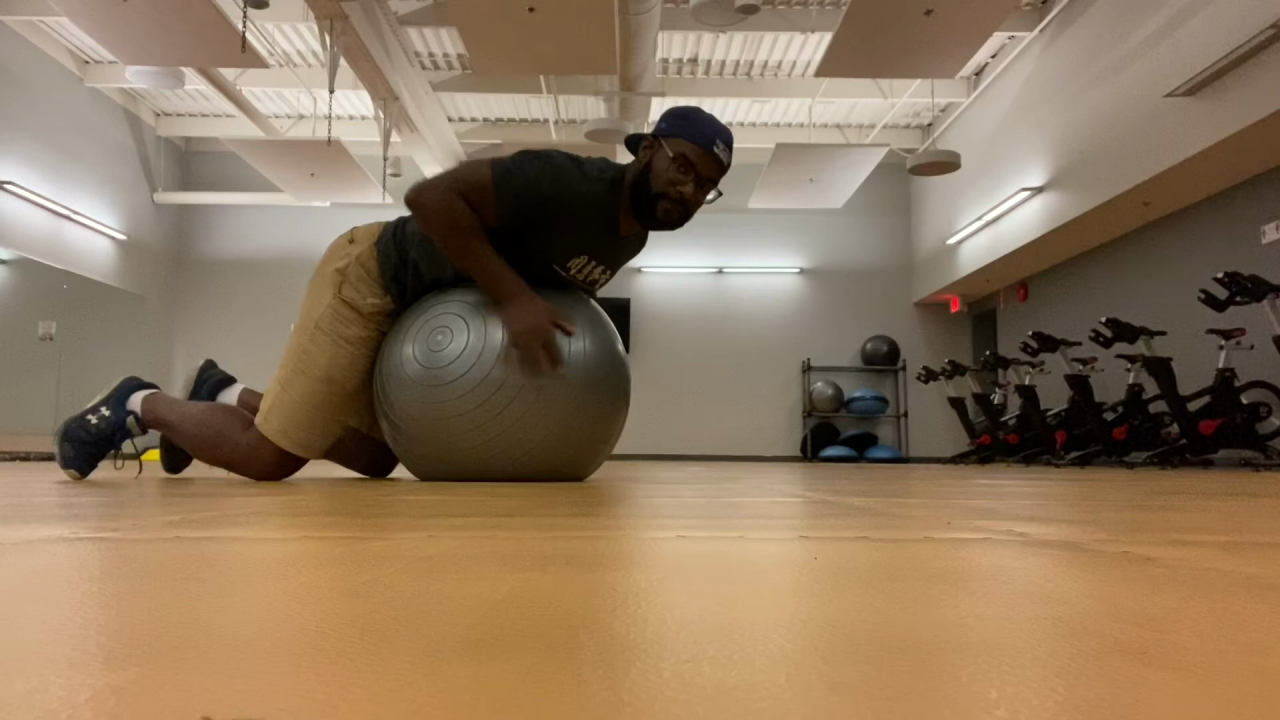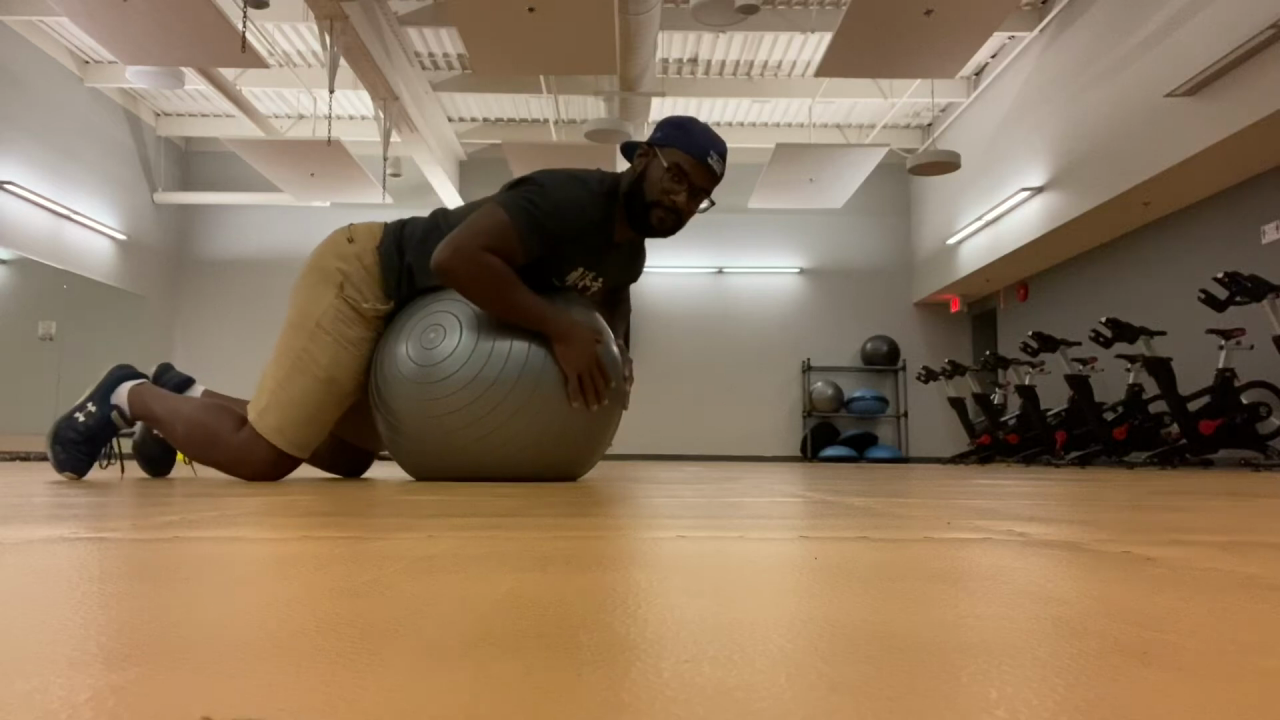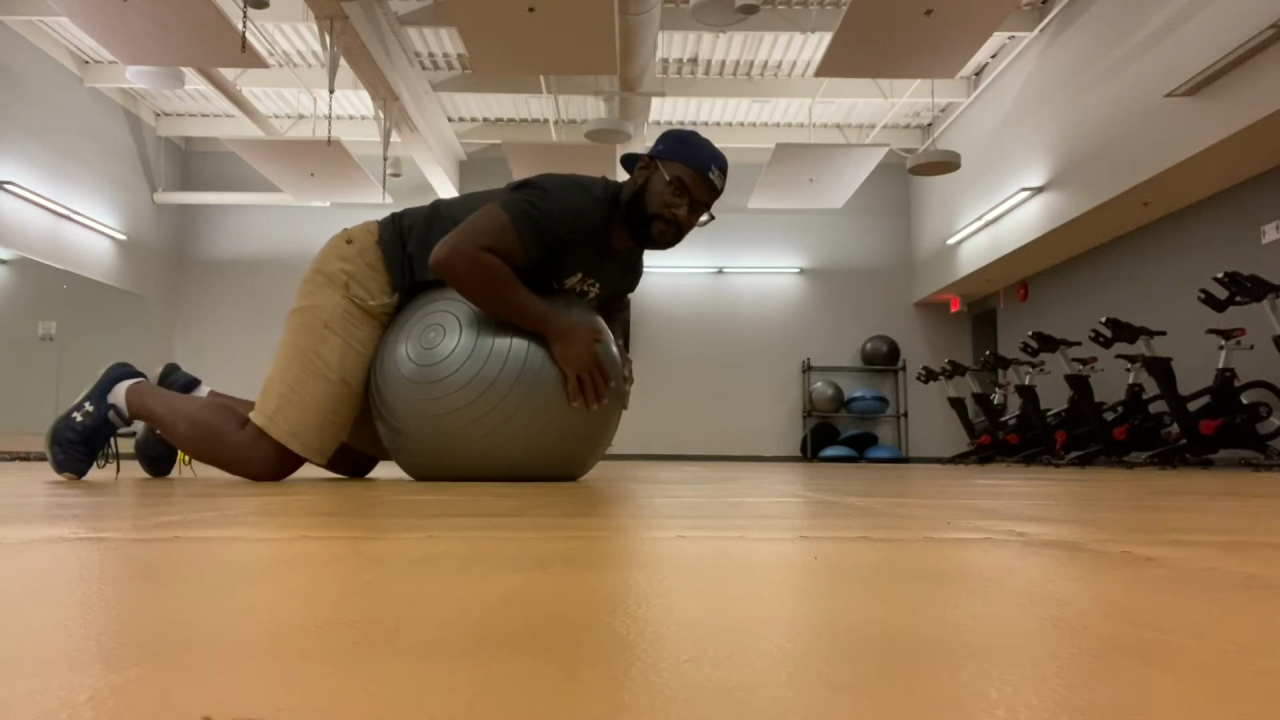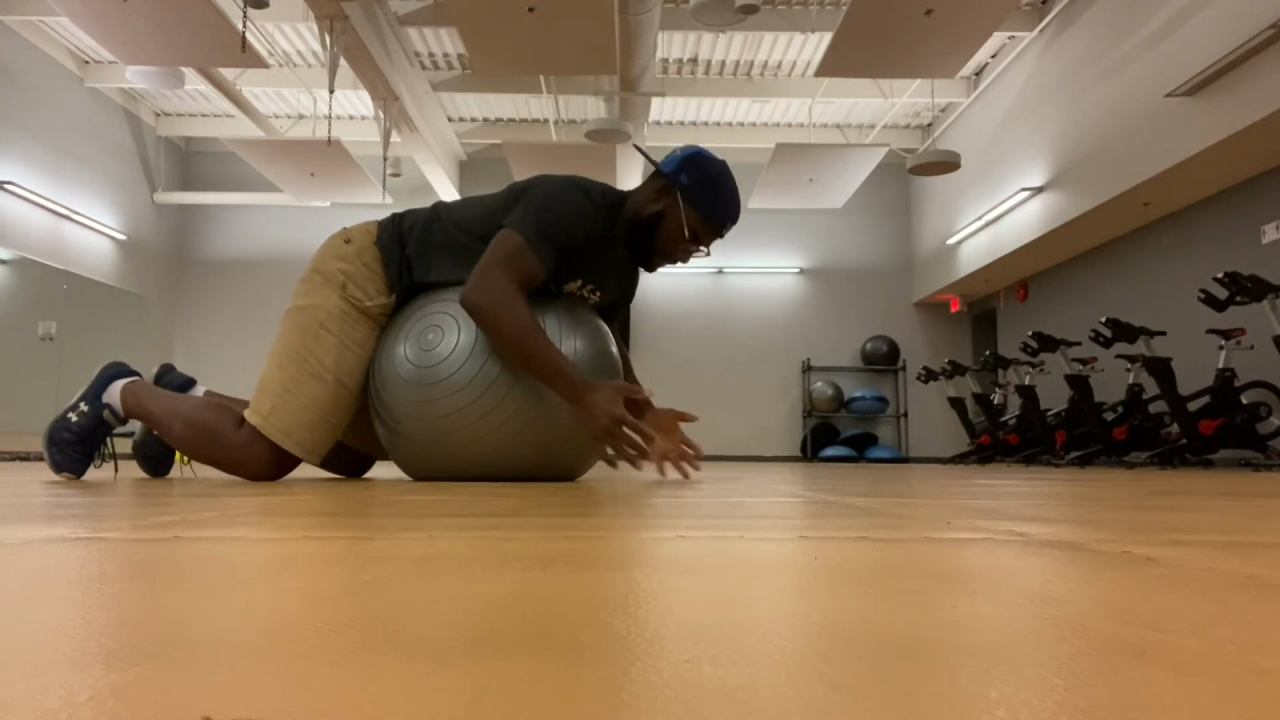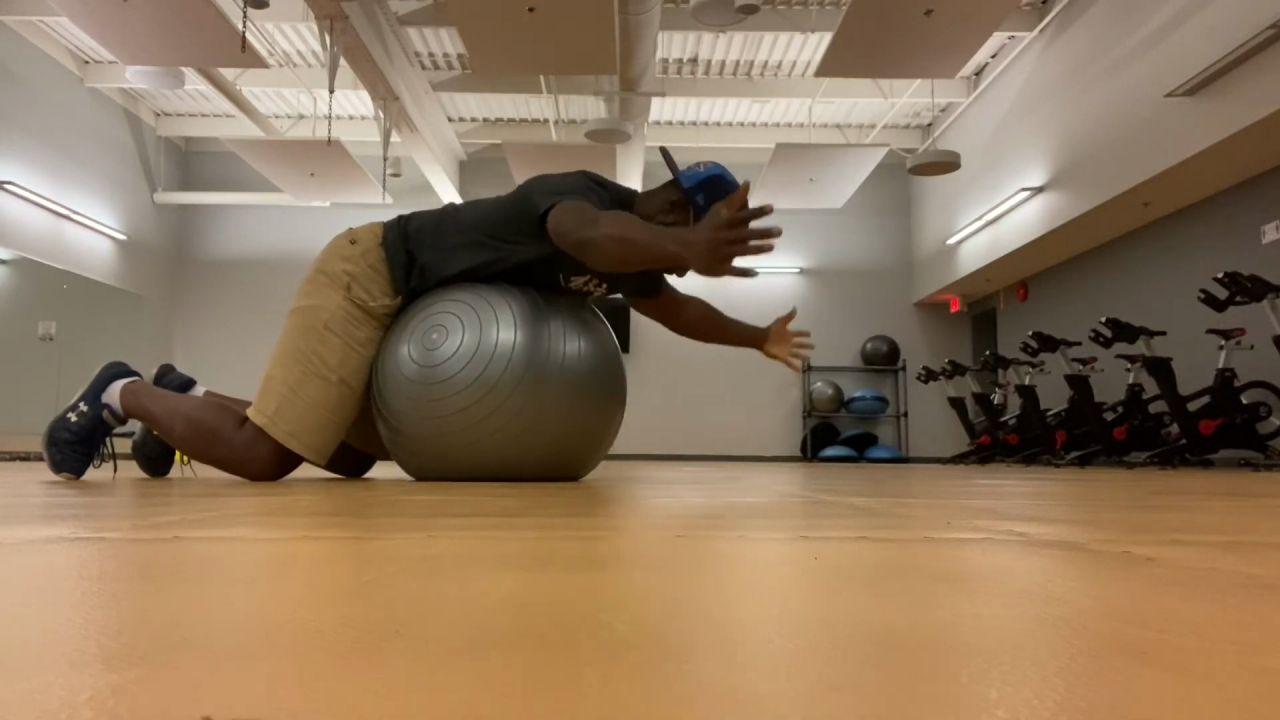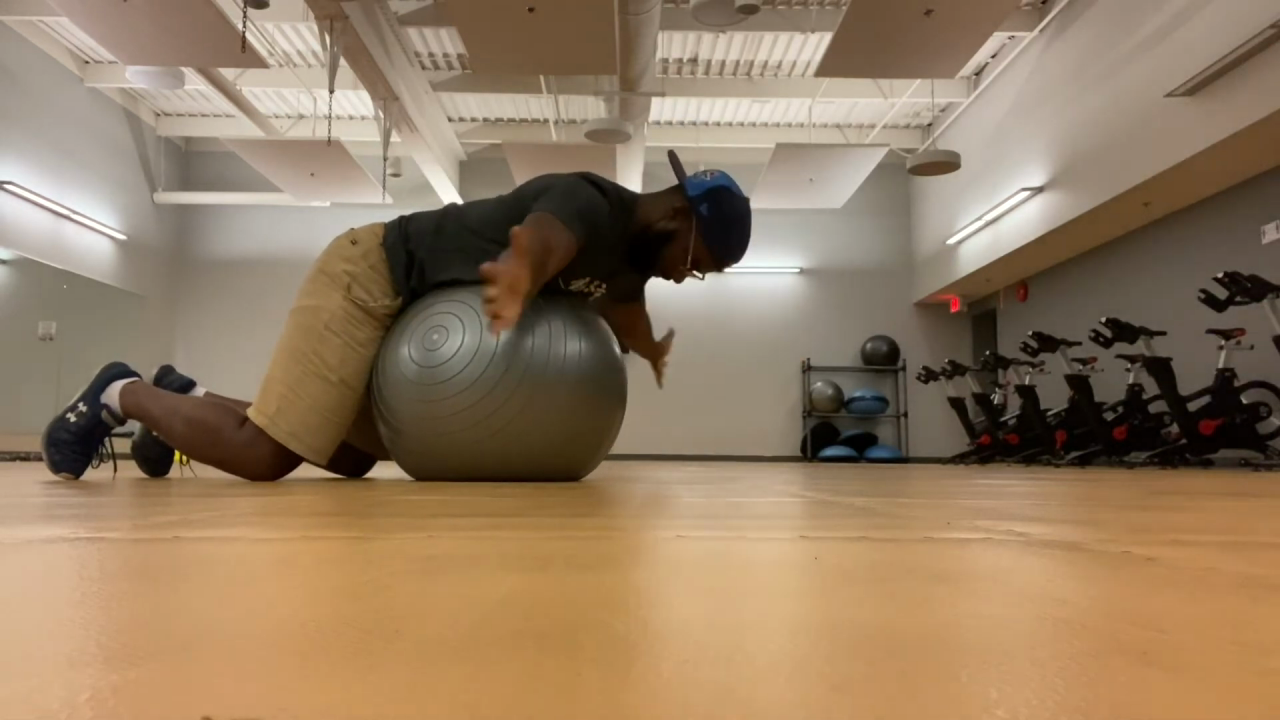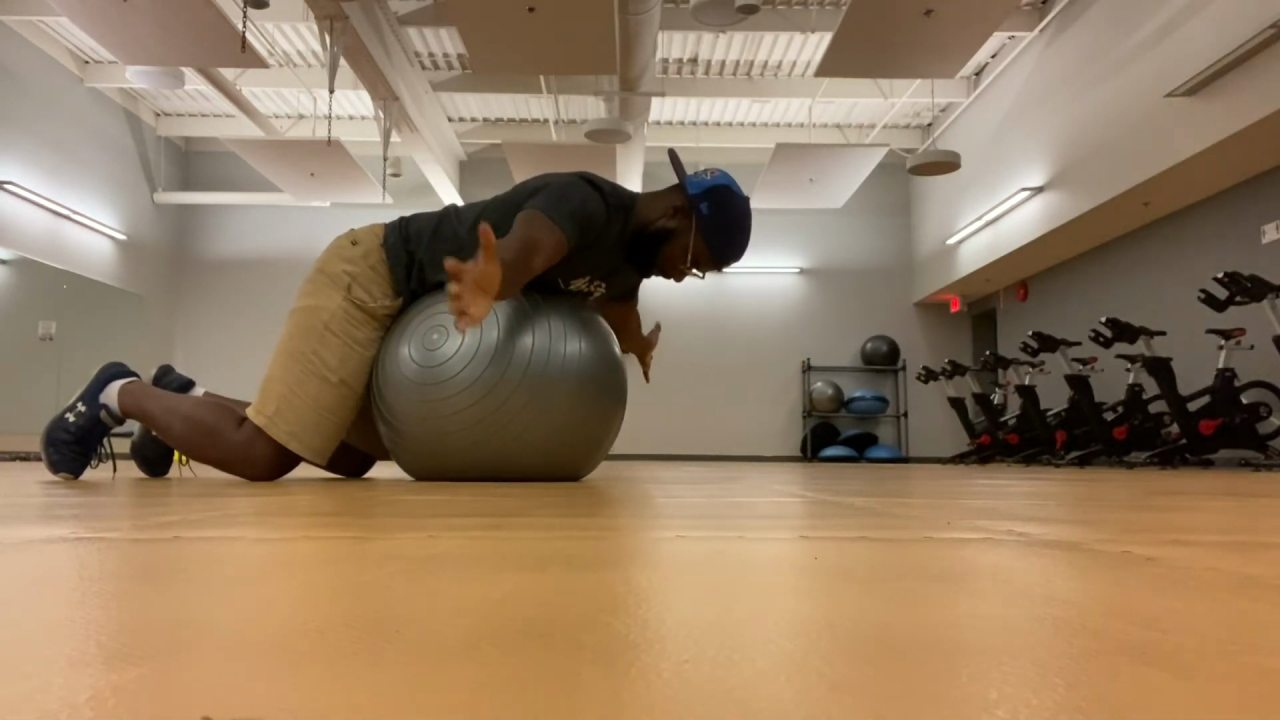
dt=0.7s
person 1, frame 1
left shoulder: (632, 236)
right shoulder: (569, 183)
right elbow: (429, 194)
right wrist: (511, 297)
left hip: (423, 309)
right hip: (374, 280)
left knee: (375, 458)
right knee: (269, 456)
left ankle: (230, 395)
right ankle: (141, 405)
person 1, frame 2
left shoulder: (628, 250)
right shoulder: (569, 198)
left elbow: (612, 300)
right elbow: (456, 258)
left wrist: (614, 350)
right wrist: (557, 331)
left hip: (409, 308)
right hip: (365, 275)
left knee: (348, 456)
right knee: (262, 456)
left ankle: (187, 395)
right ankle: (133, 396)
person 1, frame 3
left shoulder: (624, 263)
right shoulder: (572, 204)
left elbow: (607, 311)
right elbow: (455, 256)
left wrist: (610, 355)
right wrist: (556, 330)
left hip: (415, 308)
right hip: (371, 274)
left knee: (351, 456)
right knee: (264, 454)
left ankle: (193, 397)
right ankle: (130, 395)
person 1, frame 4
left shoulder: (620, 269)
right shoulder: (571, 206)
right elbow: (486, 295)
left wrist: (649, 414)
right wrist: (582, 395)
left hip: (410, 312)
right hip: (365, 276)
left knee: (348, 456)
right knee: (259, 455)
left ankle: (185, 395)
right ankle: (124, 393)
person 1, frame 5
left shoulder: (630, 238)
right shoulder: (582, 195)
left elbow: (673, 307)
right elbow: (592, 240)
left wrist: (757, 338)
right wrist: (690, 250)
left hip: (412, 310)
right hip: (371, 277)
left knee: (349, 457)
right knee: (262, 455)
left ankle: (187, 395)
right ankle: (125, 394)
person 1, frame 6
left shoulder: (631, 255)
right shoulder: (588, 205)
left elbow: (626, 312)
right elbow: (535, 248)
left wrist: (652, 352)
right wrist: (514, 283)
left hip: (411, 308)
right hip: (371, 277)
left knee: (350, 456)
right knee: (261, 454)
left ankle: (183, 395)
right ankle: (125, 394)
person 1, frame 7
left shoulder: (629, 254)
right shoulder: (585, 205)
left elbow: (619, 309)
right elbow: (524, 250)
left wrist: (638, 346)
right wrist: (491, 280)
left hip: (406, 304)
right hip: (370, 277)
left knee: (349, 457)
right knee: (260, 454)
left ankle: (183, 396)
right ankle: (123, 394)
